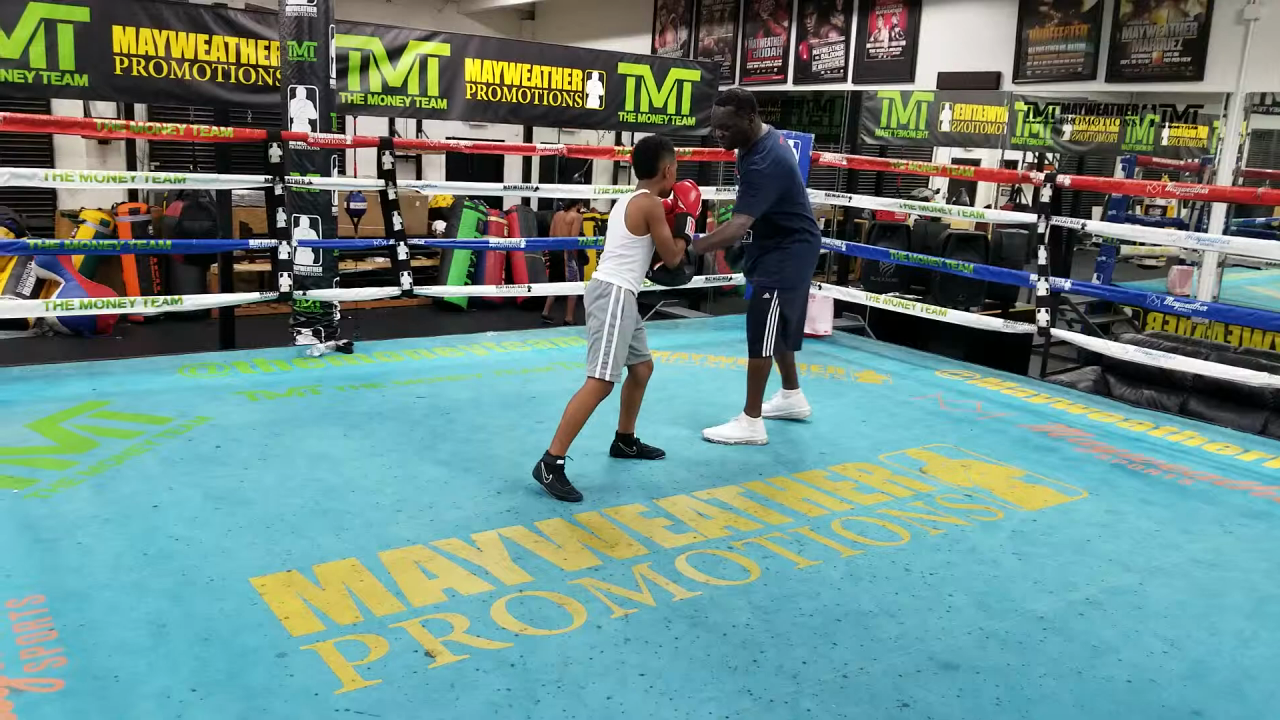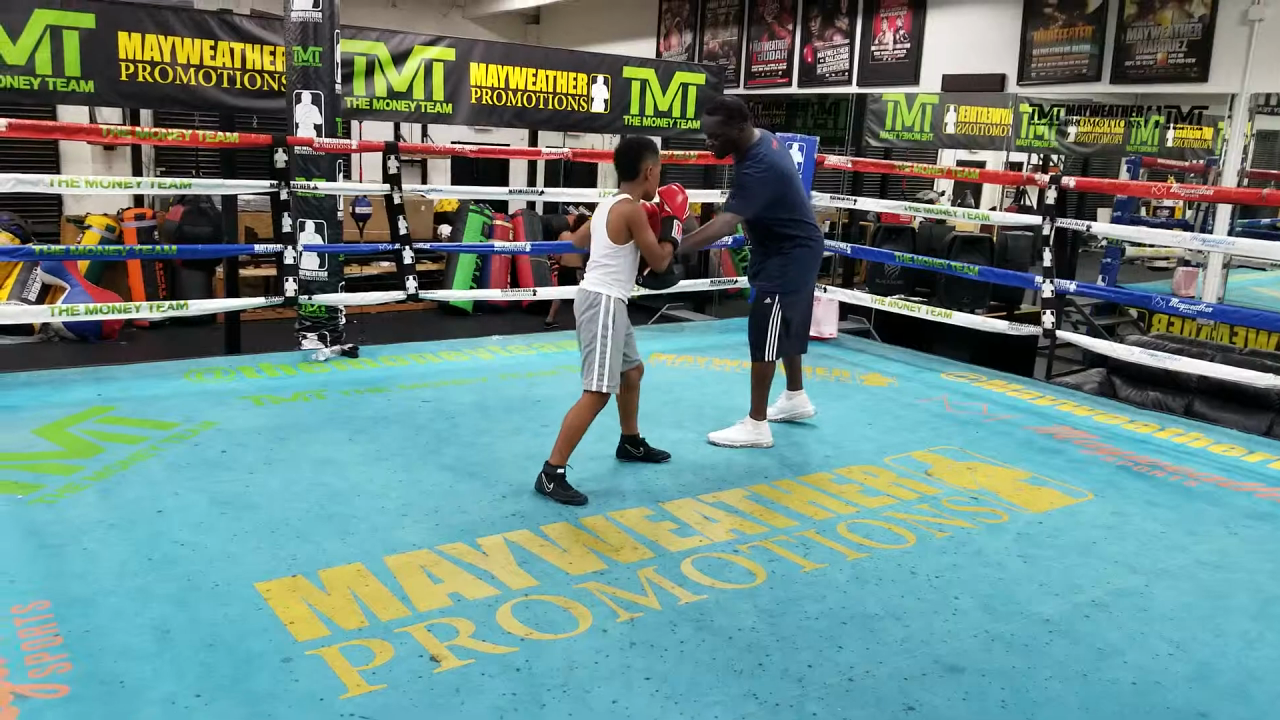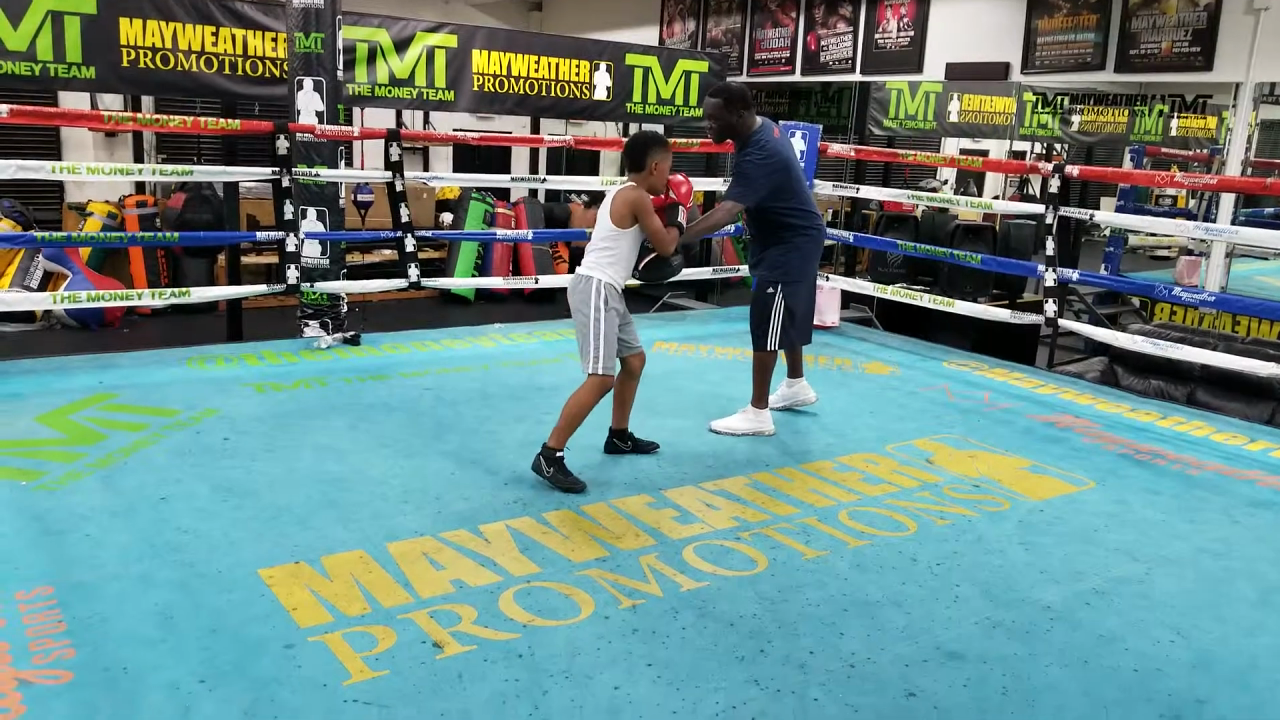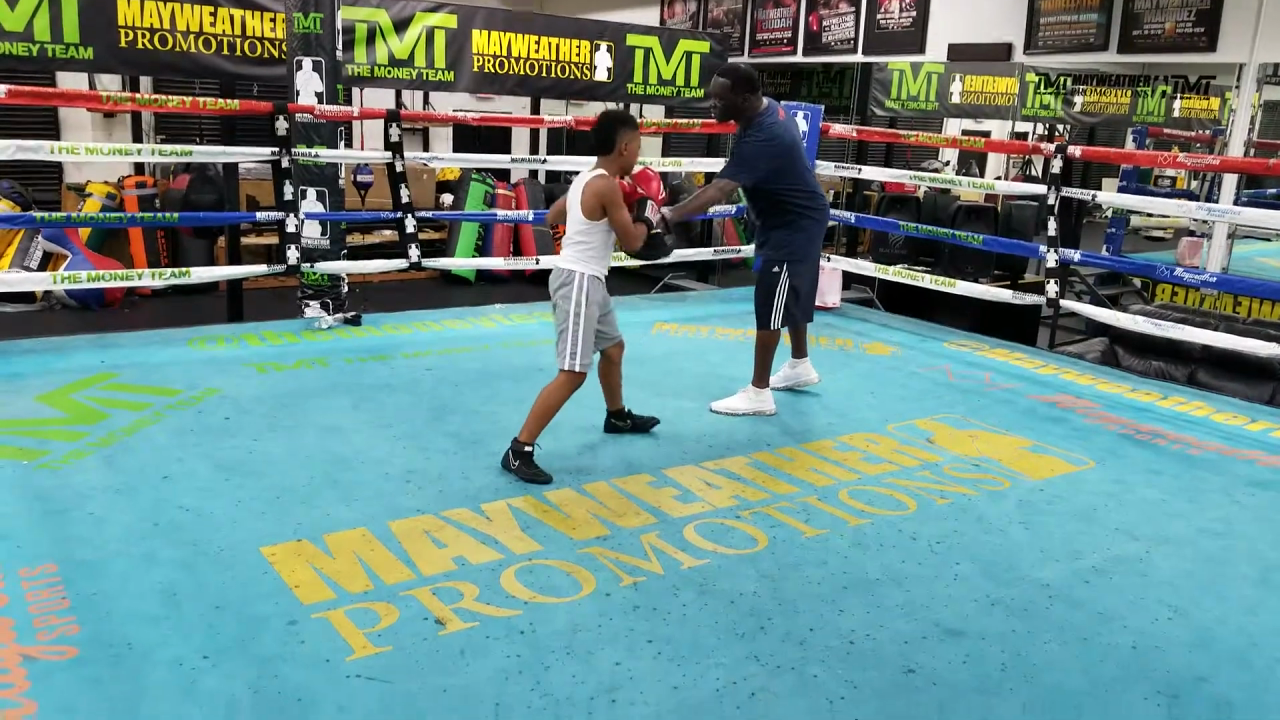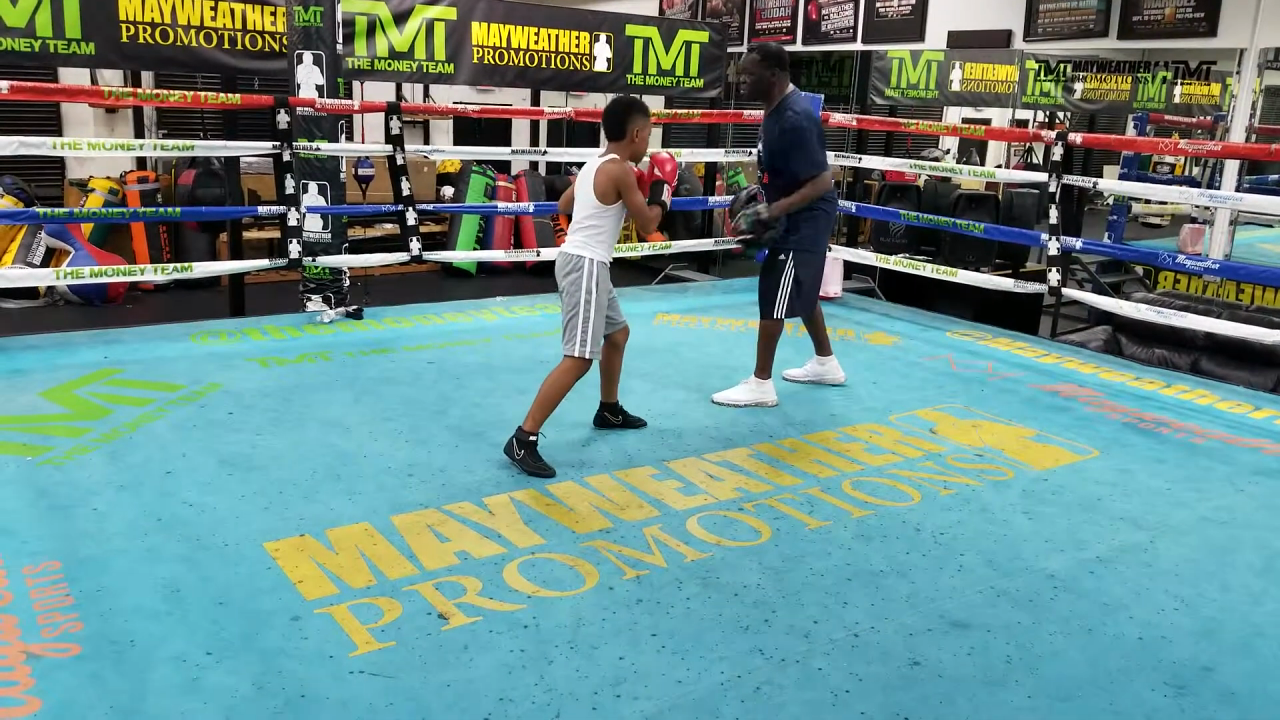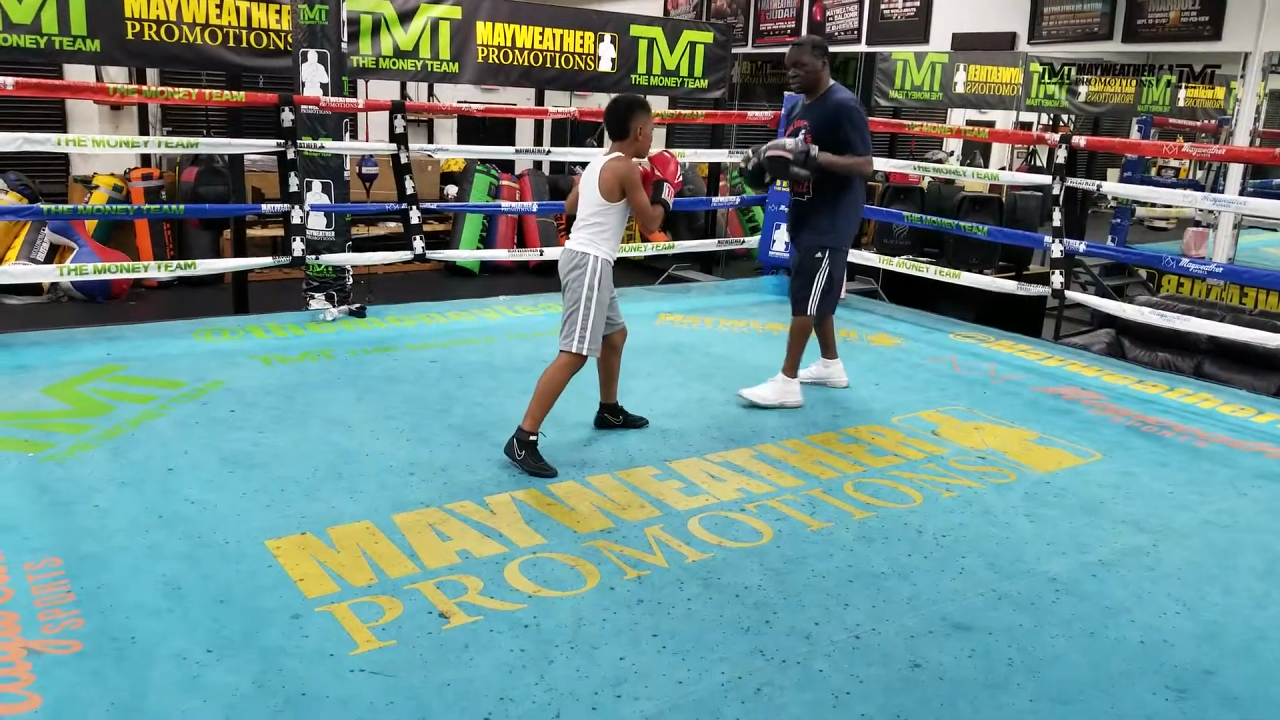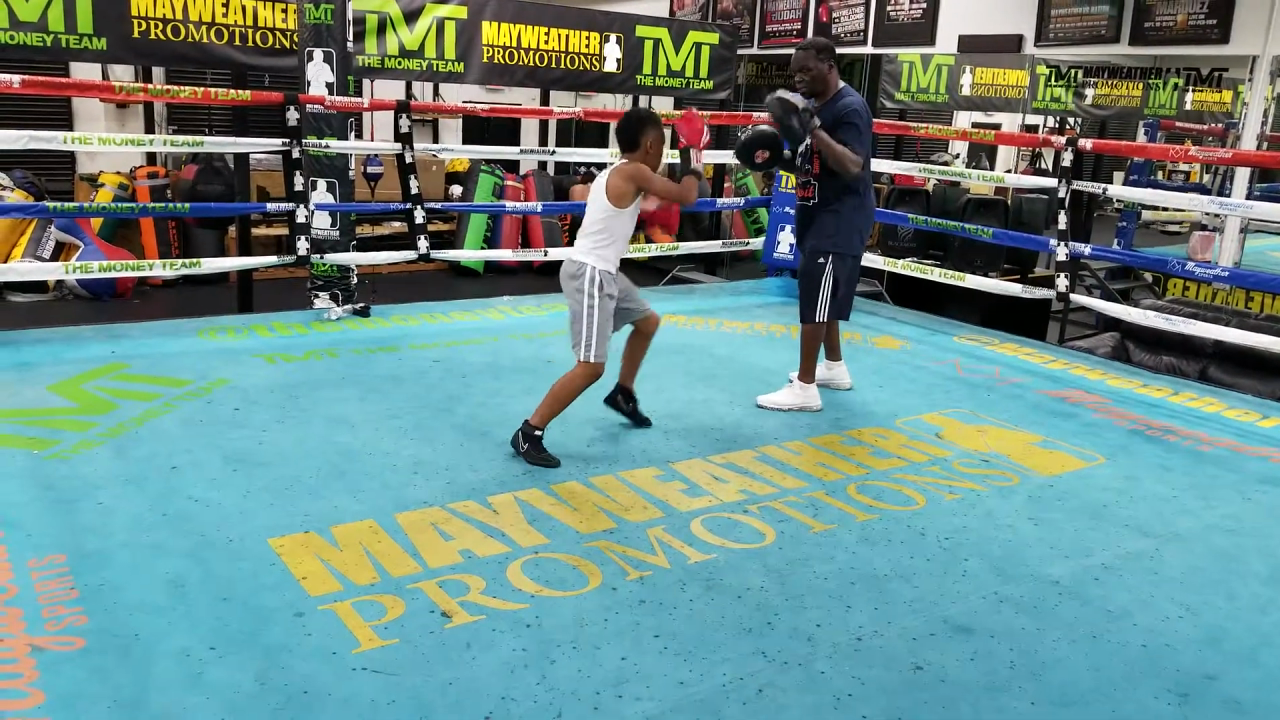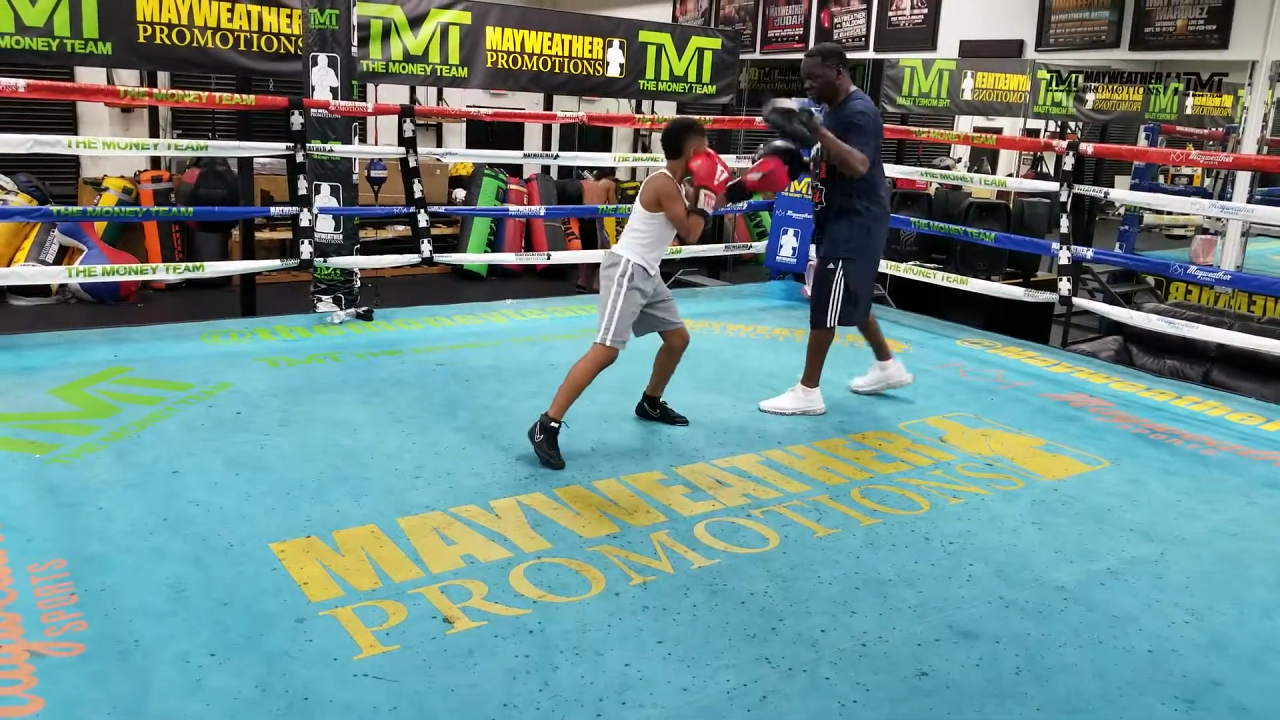
dt=0.4s
person 1, frame 1
left shoulder: (627, 201)
right shoulder: (650, 204)
right elbow: (672, 257)
right wrist: (686, 218)
left hip: (617, 294)
right hip: (614, 295)
left knee: (641, 367)
right knee: (600, 382)
left ankle: (625, 441)
right ankle: (550, 463)
person 1, frame 2
left shoulder: (609, 204)
right shoulder: (632, 209)
left elbow: (578, 240)
right elbow: (659, 263)
right wrist: (673, 222)
left hip: (606, 300)
right hip: (604, 302)
left knee: (633, 372)
right knee: (598, 392)
left ankle: (631, 443)
right ankle: (551, 474)
person 1, frame 3
left shoulder: (618, 195)
right shoulder: (637, 197)
right elbow: (666, 247)
right wrist: (678, 209)
left hip: (606, 290)
right hip: (595, 288)
left knee: (634, 360)
right knee: (600, 378)
left ankle: (619, 436)
right ankle: (550, 456)
person 1, frame 4
left shoulder: (584, 180)
right shoulder: (606, 186)
left elbow: (552, 217)
right elbow: (633, 243)
right wrist: (648, 207)
left hip: (587, 280)
right hip: (578, 281)
left knee: (613, 349)
right knee: (573, 373)
left ankle: (618, 416)
right ankle: (519, 451)
person 1, frame 5
left shoulder: (593, 165)
right shoulder: (620, 170)
left elbow: (563, 206)
right elbow: (647, 227)
right wrist: (662, 187)
left hip: (586, 263)
right hip: (586, 265)
left knee: (618, 334)
right knee: (579, 358)
left ankle: (609, 410)
right ankle: (523, 440)
person 1, frame 6
left shoulder: (598, 165)
right shoulder: (625, 168)
left elbow: (570, 207)
right elbow: (650, 224)
right wrist: (665, 185)
left hip: (586, 259)
right hip: (590, 263)
left knee: (615, 336)
right knee: (574, 355)
left ankle: (609, 411)
right ankle: (523, 440)
person 1, frame 7
left shoulder: (613, 174)
right shoulder: (635, 173)
right elbow: (686, 197)
left wrist: (647, 210)
right wrist: (693, 149)
left hip: (603, 271)
right hip: (590, 273)
left knee: (648, 322)
right knee: (591, 366)
left ankle: (622, 394)
right ankle: (529, 433)
person 1, frame 8
left shoulder: (679, 185)
right shoulder: (663, 184)
right elbow: (691, 233)
right wrist: (707, 191)
left hip: (647, 273)
right hip: (627, 270)
left knee: (678, 338)
right knee: (605, 351)
left ankle: (651, 403)
right ankle: (546, 427)
person 2, frame 1
left shoulder: (765, 161)
right shoulder: (759, 141)
left elbow: (738, 225)
left wrist: (690, 248)
left hip: (788, 250)
right hip: (778, 245)
left knee: (762, 330)
right knee: (777, 325)
left ankle: (751, 422)
right ankle: (792, 397)
person 2, frame 2
left shoulder: (758, 167)
right shoulder: (763, 140)
left elbow: (724, 224)
left wrist: (676, 248)
left hip: (790, 253)
right hip: (789, 247)
left knee: (764, 334)
right knee: (784, 327)
left ankle: (756, 426)
right ankle: (796, 398)
person 2, frame 3
left shoulder: (760, 155)
right shoulder: (763, 128)
left elbow: (725, 212)
left wrist: (676, 238)
left hip: (791, 243)
right hip: (790, 237)
left knee: (766, 323)
right knee: (786, 315)
left ankle: (757, 414)
right ankle: (796, 386)
person 2, frame 4
left shoulder: (762, 137)
right shoulder: (768, 109)
left elbow: (718, 191)
left wrist: (667, 217)
left hip: (795, 224)
right hip: (793, 217)
left knee: (770, 303)
right knee: (788, 296)
left ankle: (758, 393)
right ankle: (800, 366)
person 2, frame 5
left shoulder: (794, 119)
right shoulder: (778, 107)
left elbow: (820, 183)
left wrist: (769, 212)
right wrist: (761, 202)
left hip: (805, 218)
right hip: (799, 218)
left knee: (774, 295)
right knee: (800, 290)
left ankle: (761, 384)
right ankle: (825, 362)
person 2, frame 6
left shoulder: (843, 105)
right shoulder: (799, 106)
left elbow: (864, 166)
left wrist: (813, 156)
right wrist: (769, 160)
left hip: (833, 215)
right hip: (807, 213)
left knee: (806, 295)
right knee: (816, 292)
left ankle: (787, 382)
right ankle: (830, 365)
person 2, frame 7
left shoulder: (850, 108)
right shoulder: (810, 105)
left elbow: (852, 166)
left wrist: (813, 127)
left hip: (842, 217)
right hip: (816, 215)
left knee: (815, 298)
right knee: (823, 296)
left ankle: (805, 388)
right ankle: (834, 367)
person 2, frame 8
left shoulder: (859, 112)
right shoulder: (834, 109)
left elbow: (857, 165)
left wrist: (814, 129)
left hip: (856, 221)
right hip: (841, 219)
left knee: (826, 302)
right knee: (849, 297)
left ankle: (808, 392)
right ankle: (888, 366)
